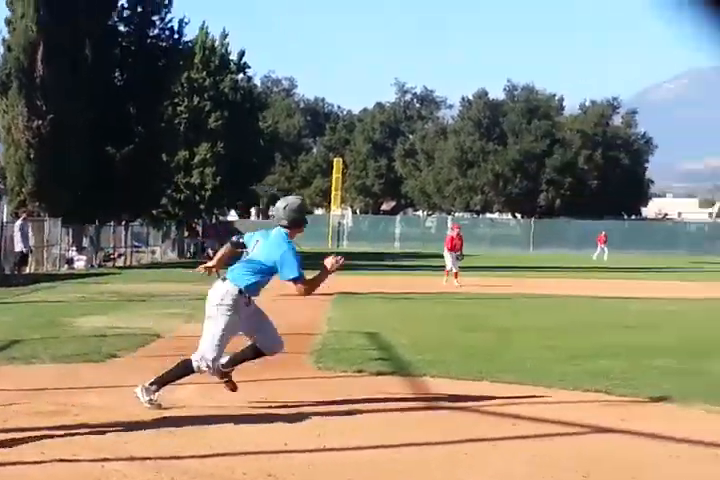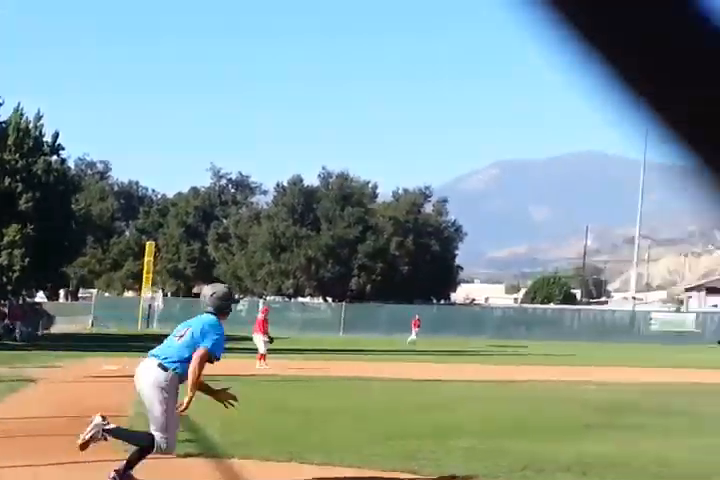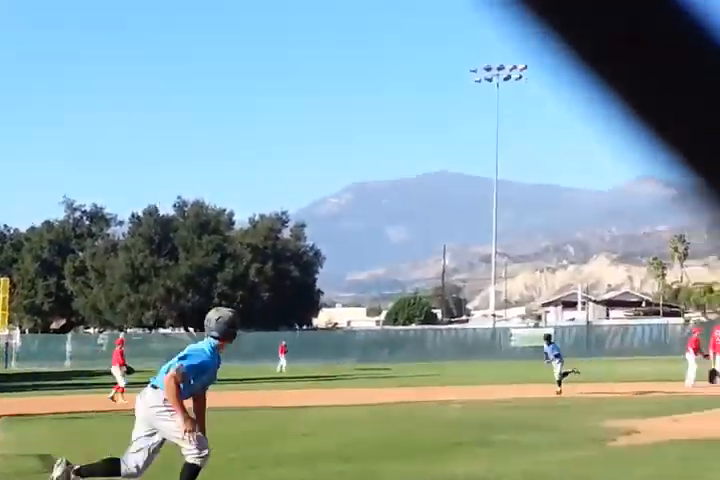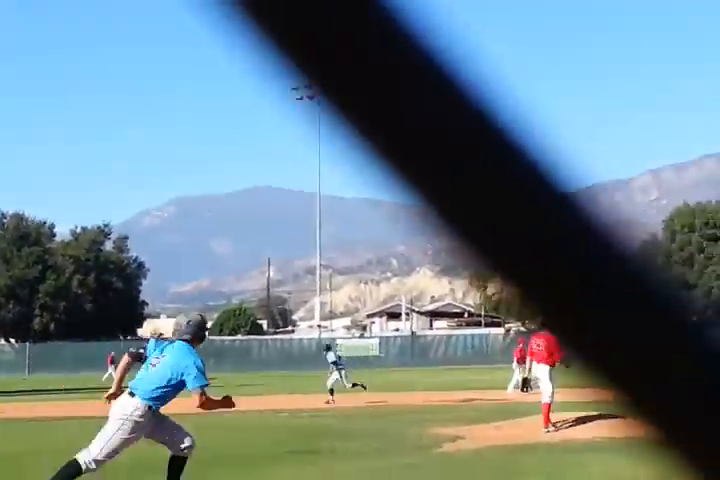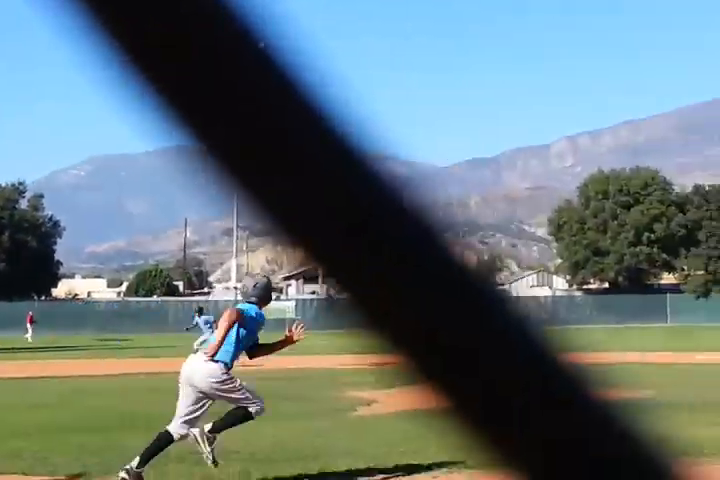
dt=0.2s
person 1, frame 1
left shoulder: (265, 235)
right shoulder: (285, 249)
left elbow: (233, 244)
right elbow: (303, 290)
left wrist: (214, 263)
right wrist: (326, 271)
left hip: (240, 298)
right hip: (228, 299)
left knee: (273, 345)
right knee: (208, 360)
left ankle: (224, 365)
right ankle: (150, 389)
person 1, frame 2
left shoulder: (193, 323)
right shoulder: (215, 331)
right elbow: (198, 360)
left wrist: (213, 393)
right wrist: (190, 395)
left hip: (146, 370)
right hip: (160, 380)
left knee: (160, 435)
right knee: (163, 444)
right ankle: (105, 428)
person 1, frame 3
left shoulder: (210, 358)
right shoulder: (204, 355)
left elbow: (198, 396)
right elbow: (170, 380)
left wrist: (201, 428)
right wrist: (184, 416)
left hip: (149, 401)
right hip: (158, 402)
right knee: (199, 451)
person 1, frame 4
left shoulder: (161, 345)
right shoulder: (192, 361)
left elbow: (129, 356)
right elbow: (202, 402)
left wrist: (116, 387)
right wrist: (222, 403)
right hip: (136, 412)
left knee: (185, 443)
right knee: (94, 457)
person 1, frame 5
left shoulder: (244, 317)
right shoulder: (254, 314)
left elbow: (253, 352)
right elbow: (230, 313)
left wrist: (286, 341)
right wrist: (217, 343)
left hip: (193, 367)
right hip: (211, 370)
left knee: (180, 427)
right knee: (255, 405)
right ankle: (208, 432)
